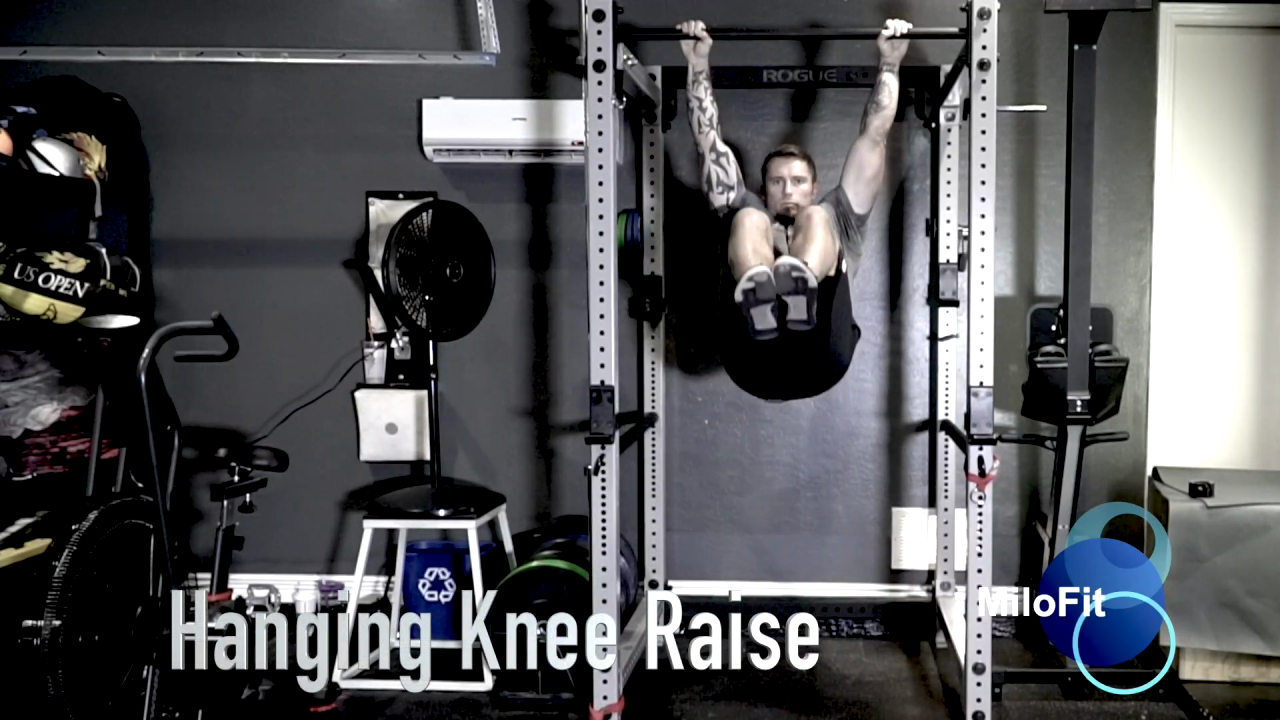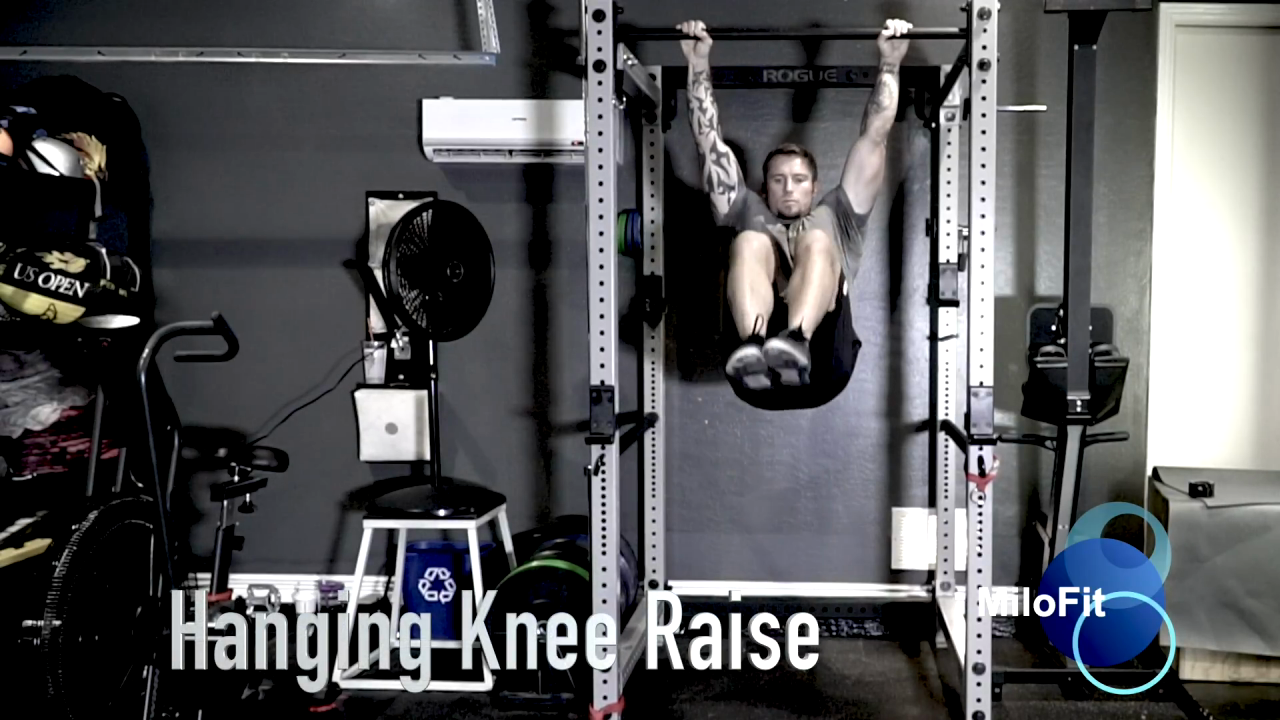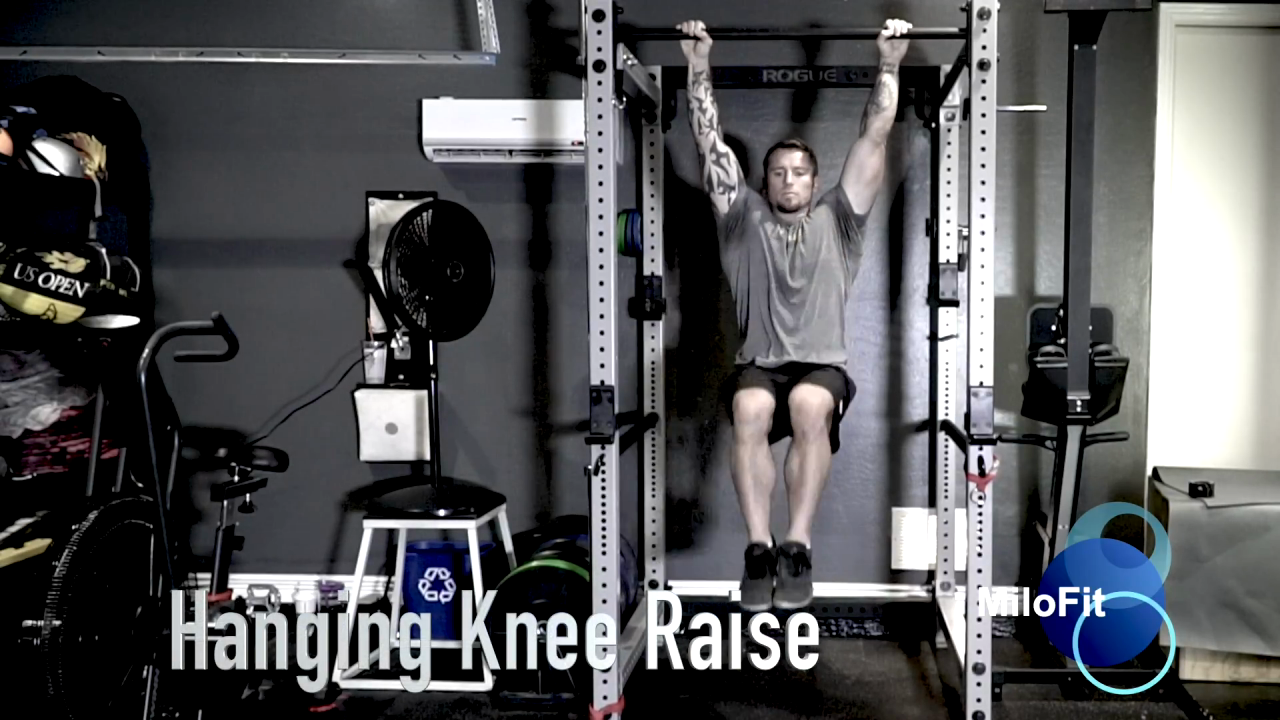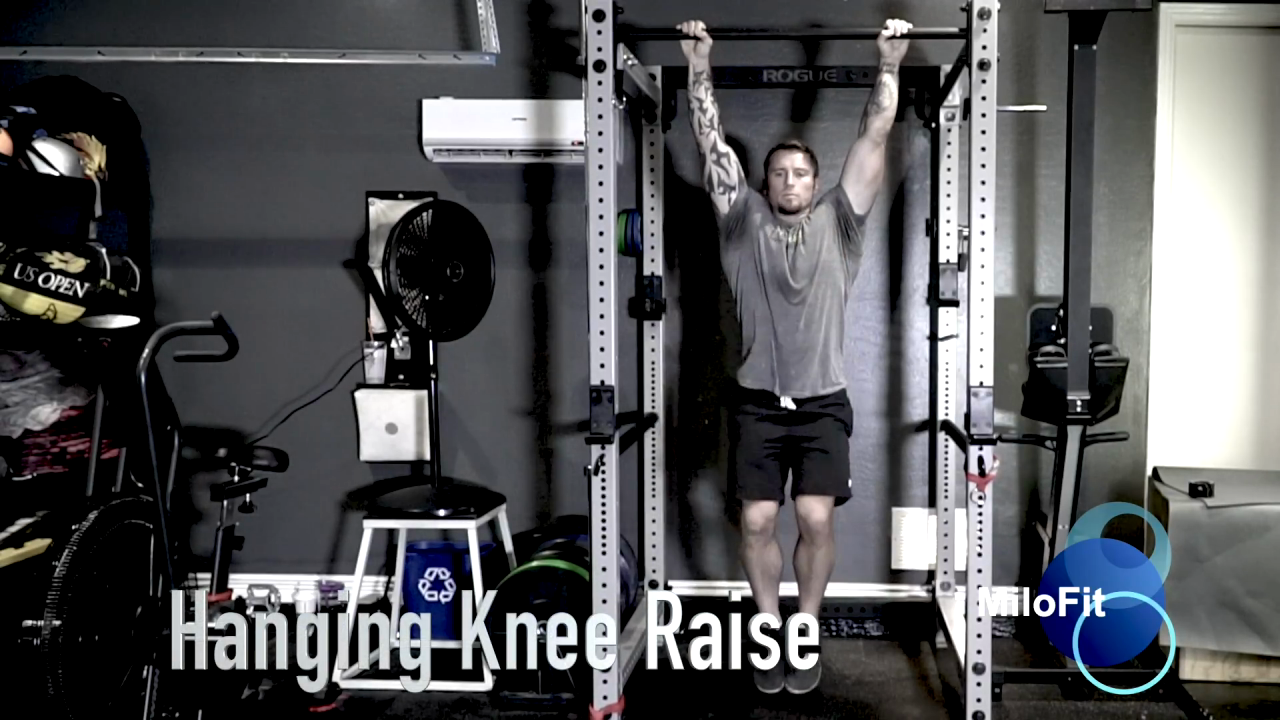
dt=0.3s
person 1, frame 1
left shoulder: (837, 213)
right shoulder: (748, 208)
left elbow: (873, 136)
right elbow: (710, 142)
left wrist: (889, 64)
right wrist: (699, 65)
left hip: (821, 351)
right hip: (755, 353)
left knee: (816, 219)
right knee: (747, 220)
left ankle: (800, 285)
right ankle: (758, 293)
person 1, frame 2
left shoulder: (837, 215)
right shoulder: (747, 211)
left elbow: (873, 139)
right elbow: (710, 143)
left wrist: (890, 63)
right wrist: (698, 65)
left hip: (820, 357)
right hip: (758, 348)
left knee: (817, 244)
right knee: (750, 241)
left ankle: (796, 339)
right ankle: (753, 345)
person 1, frame 3
left shoulder: (837, 216)
right shoulder: (743, 217)
left elbow: (873, 140)
right elbow: (711, 146)
left wrist: (889, 65)
right wrist: (699, 67)
left hip: (820, 367)
right hip: (758, 366)
left knee: (807, 410)
right knee: (752, 415)
left ankle: (796, 549)
right ankle: (759, 550)
person 1, frame 4
left shoulder: (838, 218)
right shoulder: (744, 218)
left elbow: (874, 138)
right elbow: (711, 143)
left wrist: (889, 64)
right wrist: (699, 66)
left hip: (823, 403)
right hip: (758, 401)
left knee: (815, 519)
right knee: (757, 520)
right ankle: (770, 632)
